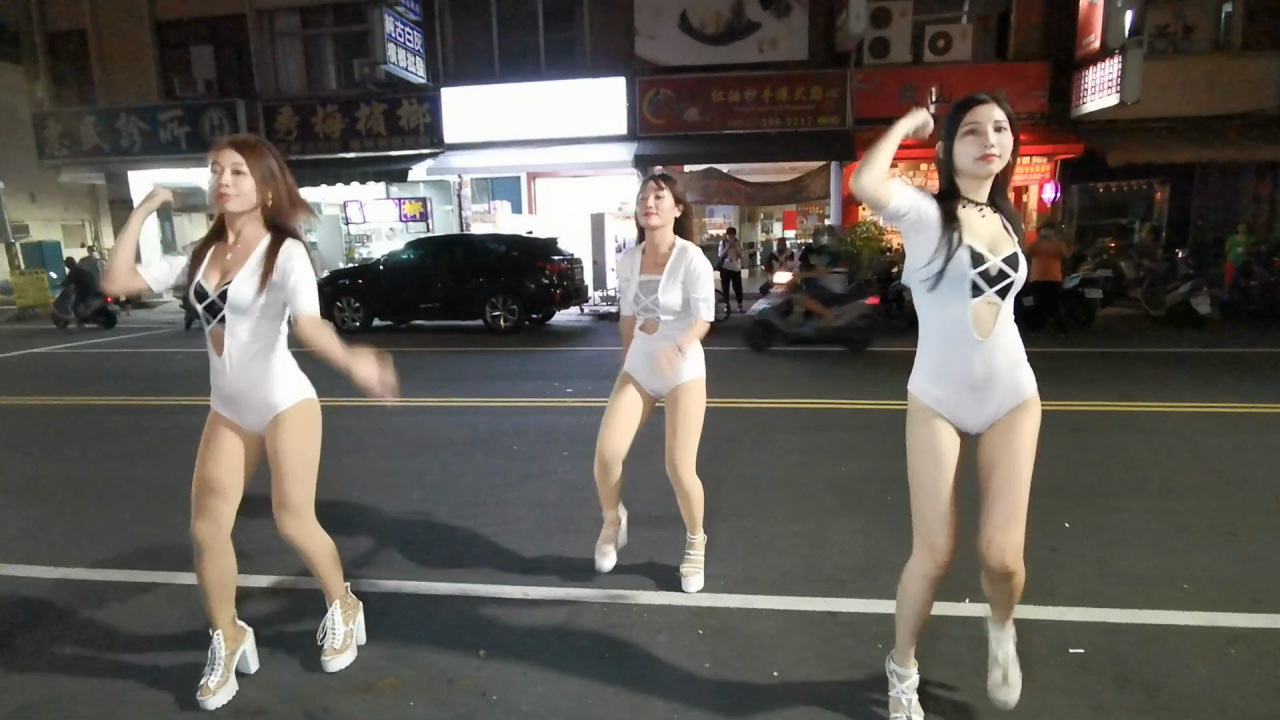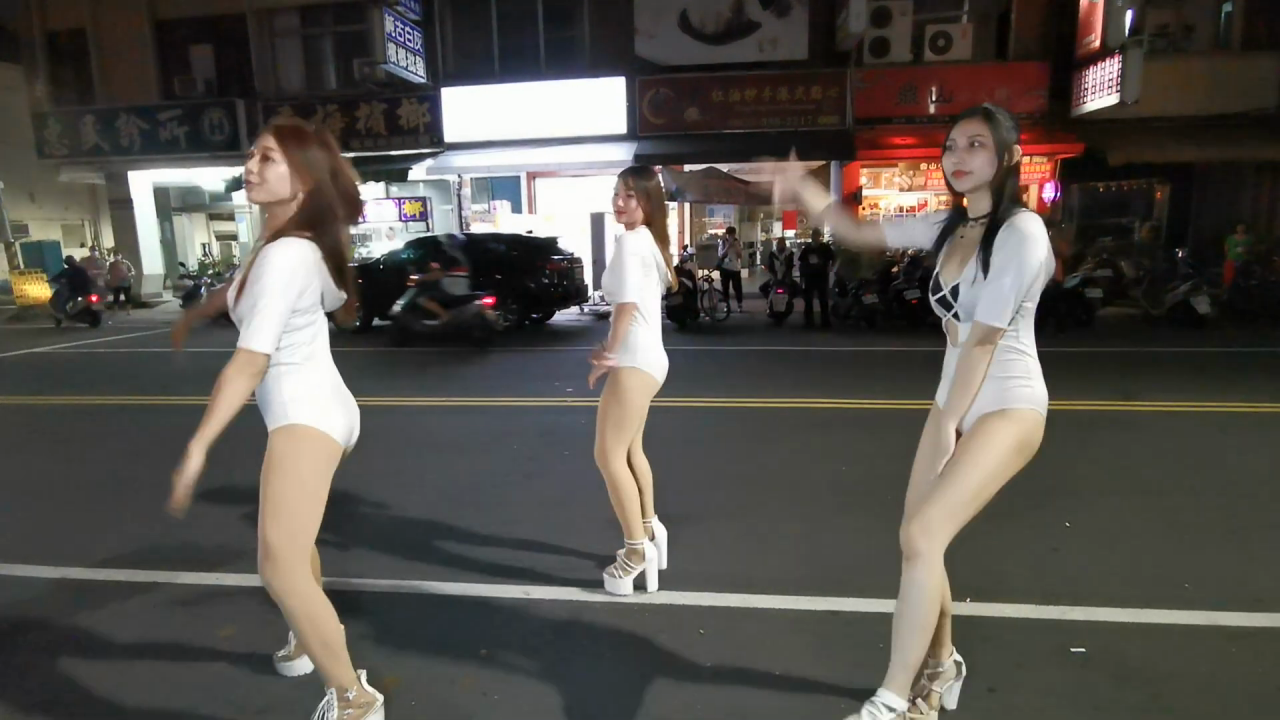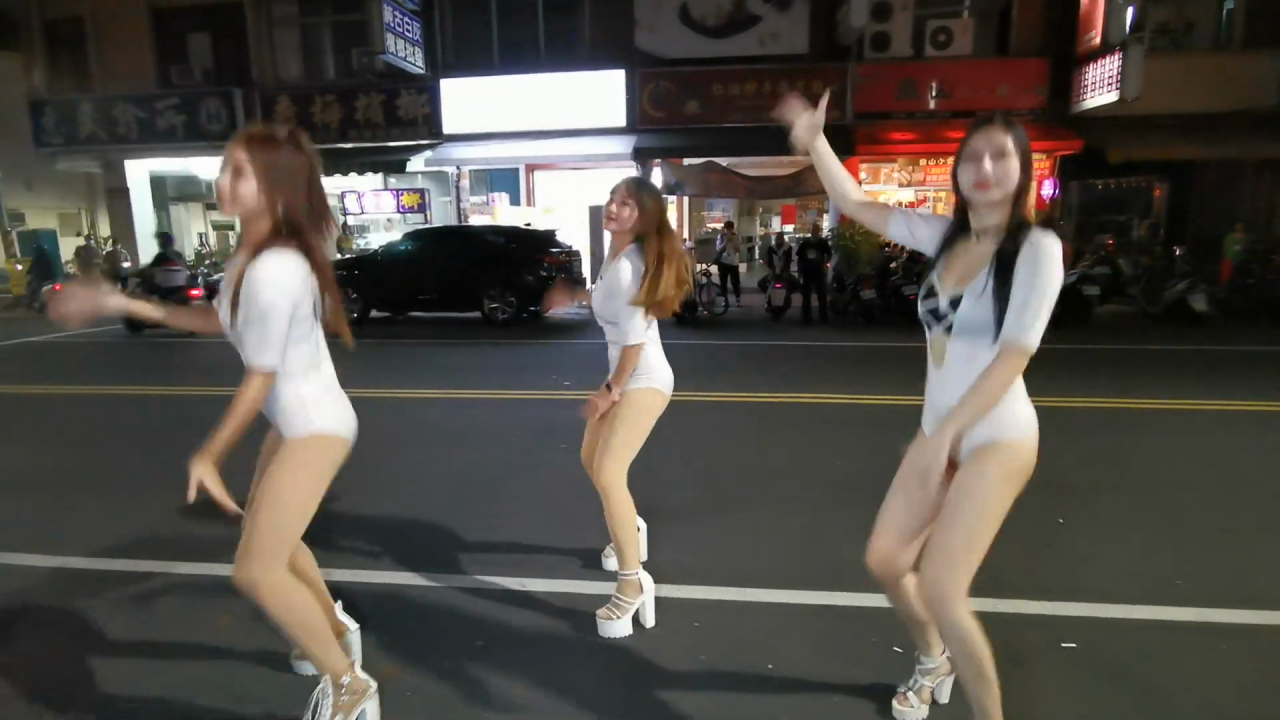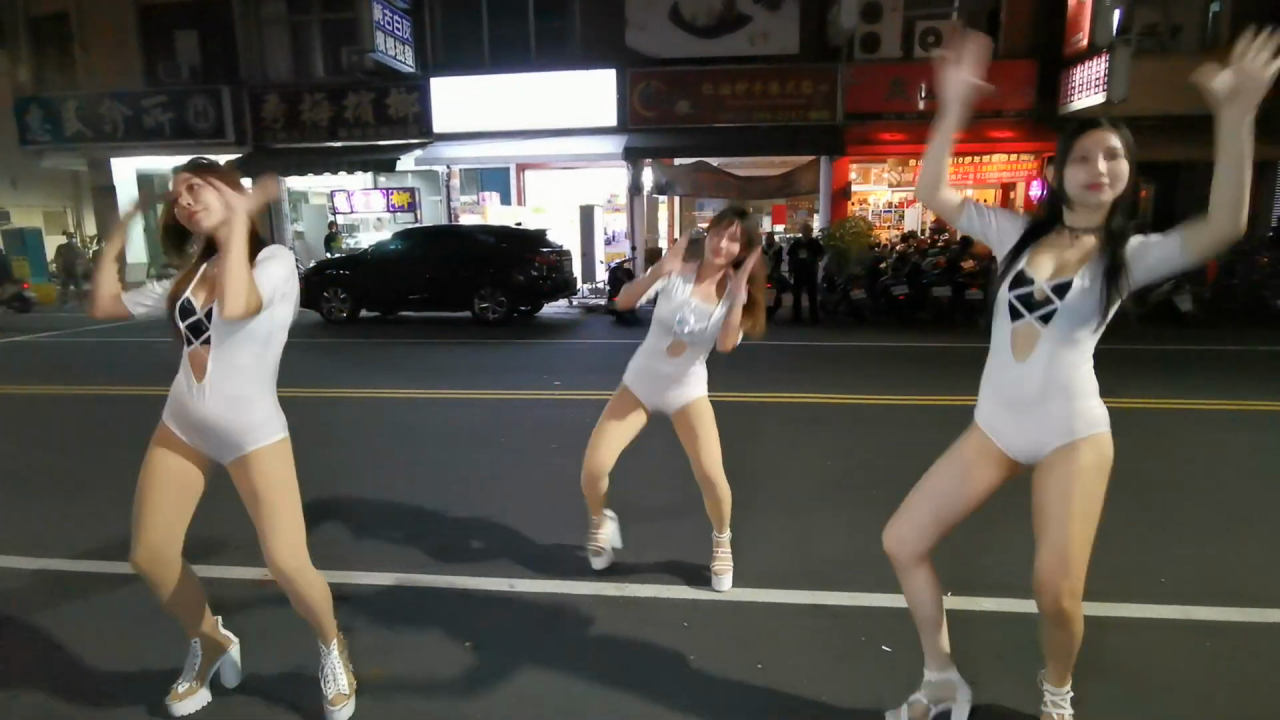
dt=1s
person 1, frame 1
left shoulder: (1013, 226)
right shoulder: (928, 211)
right elbow: (865, 183)
right wrist: (905, 125)
left hip: (1010, 400)
right hip: (934, 401)
left knee: (1002, 555)
right knee: (932, 554)
left ankle: (1001, 631)
person 1, frame 2
left shoulder: (1021, 231)
right shoulder: (950, 226)
left elbow: (985, 337)
right elbow: (860, 231)
left wrist: (949, 427)
right wrist: (808, 194)
left hip: (1009, 408)
right hip: (955, 404)
left knee: (923, 537)
right knee: (916, 541)
right ankle: (940, 662)
person 1, frame 3
left shoulder: (1036, 248)
right shoulder: (942, 235)
left elbow: (1013, 359)
right elbow: (855, 205)
left wrist: (950, 432)
right wrist: (812, 139)
left hip: (997, 436)
right hip: (936, 430)
left knee: (942, 592)
right knee: (885, 561)
right ankle: (933, 663)
person 1, frame 4
left shoulder: (1131, 255)
right shoulder: (1019, 231)
left elbow: (1223, 229)
right elbow: (934, 195)
right wrist: (953, 102)
left hip: (1073, 435)
right hip: (996, 428)
left knee: (1056, 593)
right knee: (903, 541)
person 2, frame 1
left shoulder: (285, 255)
right shoulder: (203, 254)
left elbow: (308, 323)
right elbow: (118, 282)
left wrist: (350, 360)
right wrist: (139, 214)
left hip: (287, 405)
right hip: (227, 411)
left knee: (295, 525)
right knee: (206, 531)
left ankle: (343, 608)
right ankle: (229, 640)
person 2, frame 2
left shoulder: (284, 255)
right shoulder: (296, 240)
left elbow: (251, 359)
left wrist: (196, 449)
right wrist: (209, 304)
left hip: (306, 419)
right hip: (315, 411)
left knee: (283, 572)
right knee: (286, 543)
right ankle: (316, 635)
person 2, frame 3
left shoulder: (274, 270)
right shoulder: (253, 257)
left elbow: (261, 377)
right elbow: (214, 322)
left wrist: (208, 455)
right wrist: (120, 303)
left hip: (316, 425)
right hip: (295, 420)
left knee: (254, 569)
right knee: (264, 534)
right ankle: (333, 625)
person 2, frame 4
left shoulder: (275, 259)
right shoulder: (192, 274)
left elbow: (236, 309)
right elbow: (105, 305)
left wrist: (238, 221)
right wrist: (118, 231)
left hip: (257, 437)
right hip: (181, 430)
left knee: (289, 563)
right knee: (150, 554)
left ankle: (333, 649)
right ankle: (211, 644)
person 3, frame 1
left shoulder: (692, 257)
right shoulder: (630, 257)
left elbow: (702, 322)
left wrist: (678, 350)
right wrist: (622, 361)
left hip: (684, 371)
right hip: (637, 368)
left knee: (679, 468)
right knee: (607, 454)
left ankle: (695, 545)
right ankle: (611, 518)
person 3, frame 2
left shoulder: (631, 241)
right shoulder: (650, 242)
left elbow: (629, 303)
left wrist: (605, 354)
right wrist: (613, 351)
left hip: (633, 362)
right hip: (648, 359)
left knee: (607, 456)
right knee: (628, 451)
left ankle: (637, 549)
right ankle: (648, 530)
person 3, frame 3
left shoulder: (626, 267)
right shoulder: (622, 255)
left elbow: (633, 342)
left wrist: (608, 391)
right wrist: (576, 295)
left hip: (647, 381)
right hip: (624, 378)
left knee: (611, 472)
right knee: (592, 457)
left ankle: (633, 584)
right ankle: (630, 527)
person 3, frame 4
left shoulder: (735, 295)
right shoulder: (676, 271)
left elbow: (726, 344)
right elbow: (624, 300)
left wrist: (739, 292)
right wrist: (663, 268)
left hip: (688, 392)
right hip: (638, 385)
left knee: (711, 474)
right knee: (595, 464)
left ankle: (722, 544)
right ankle: (601, 520)
